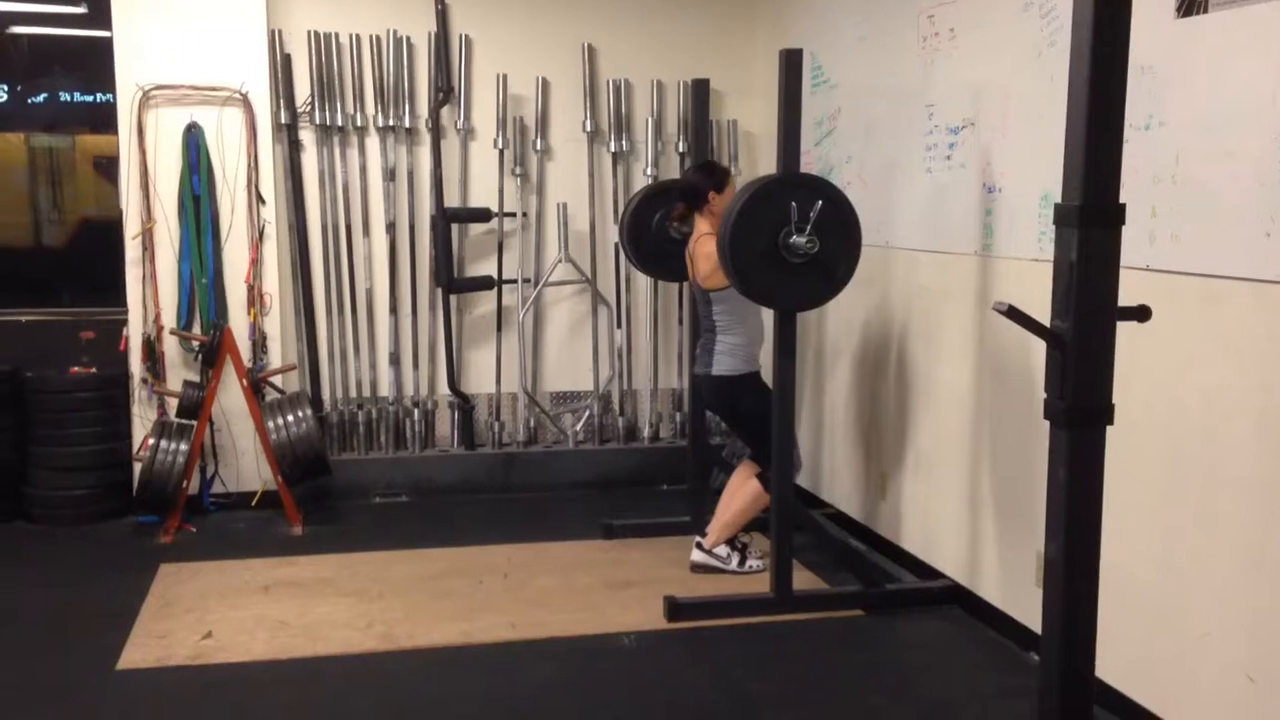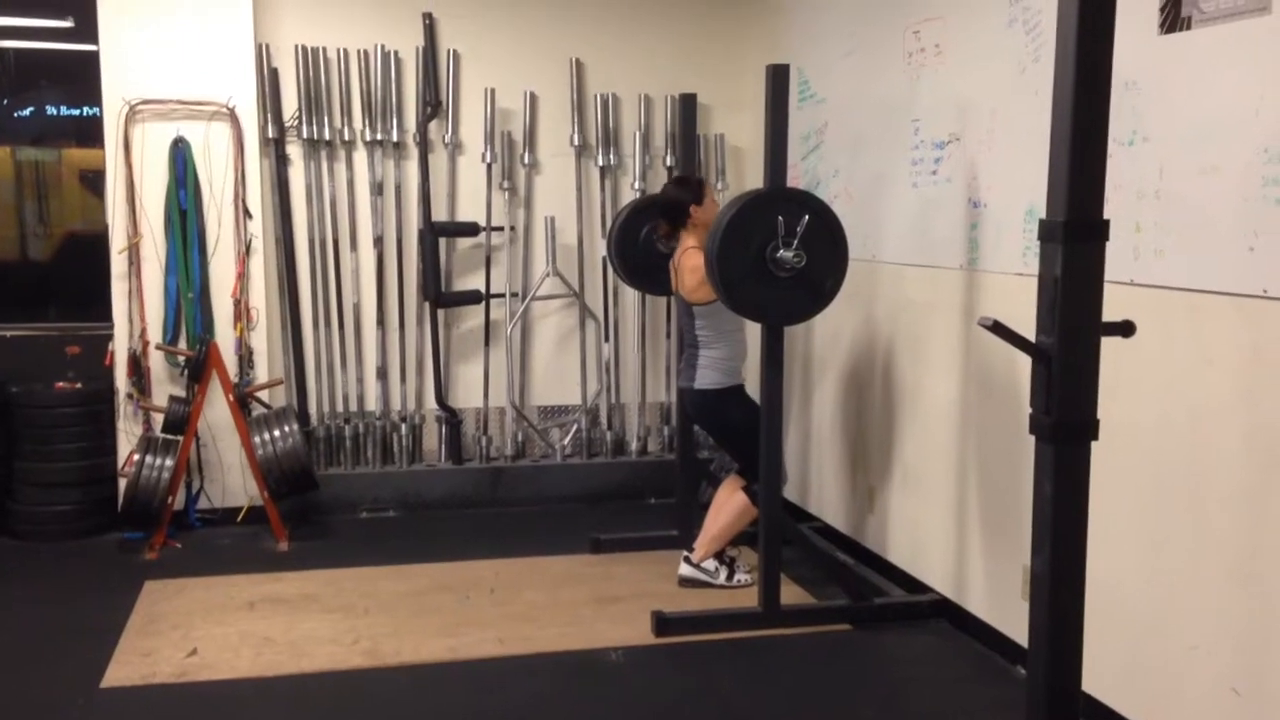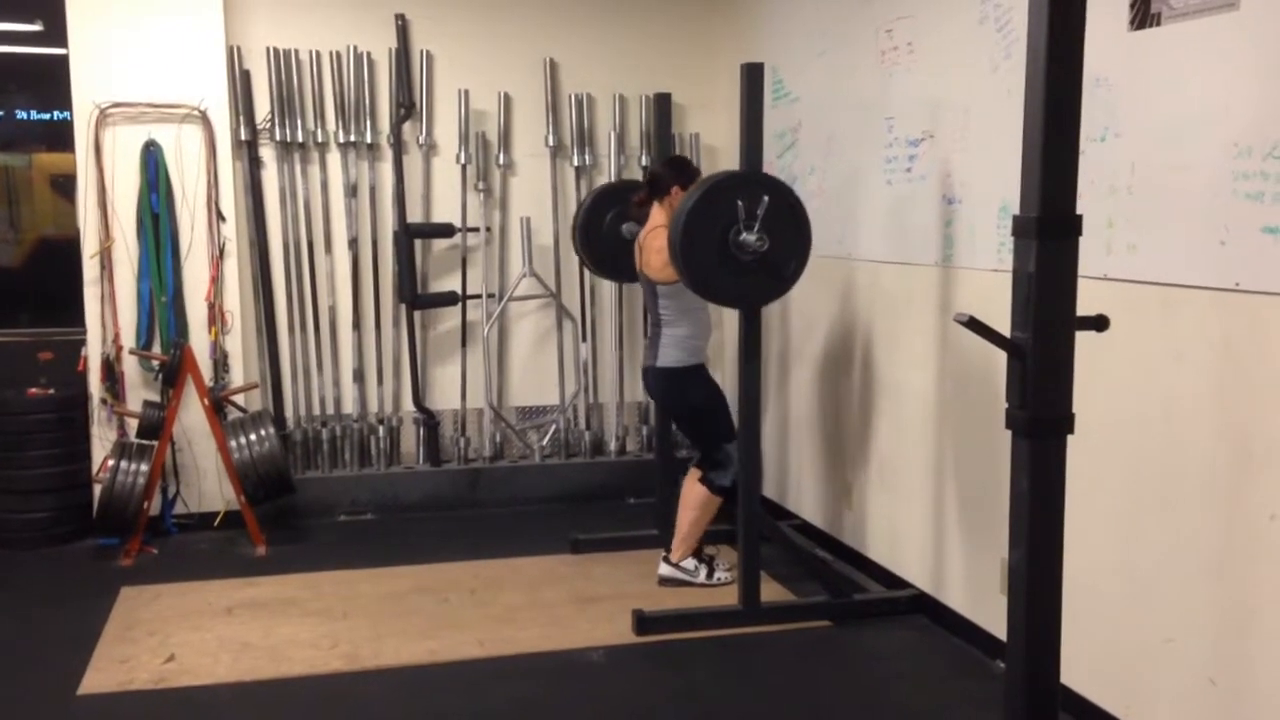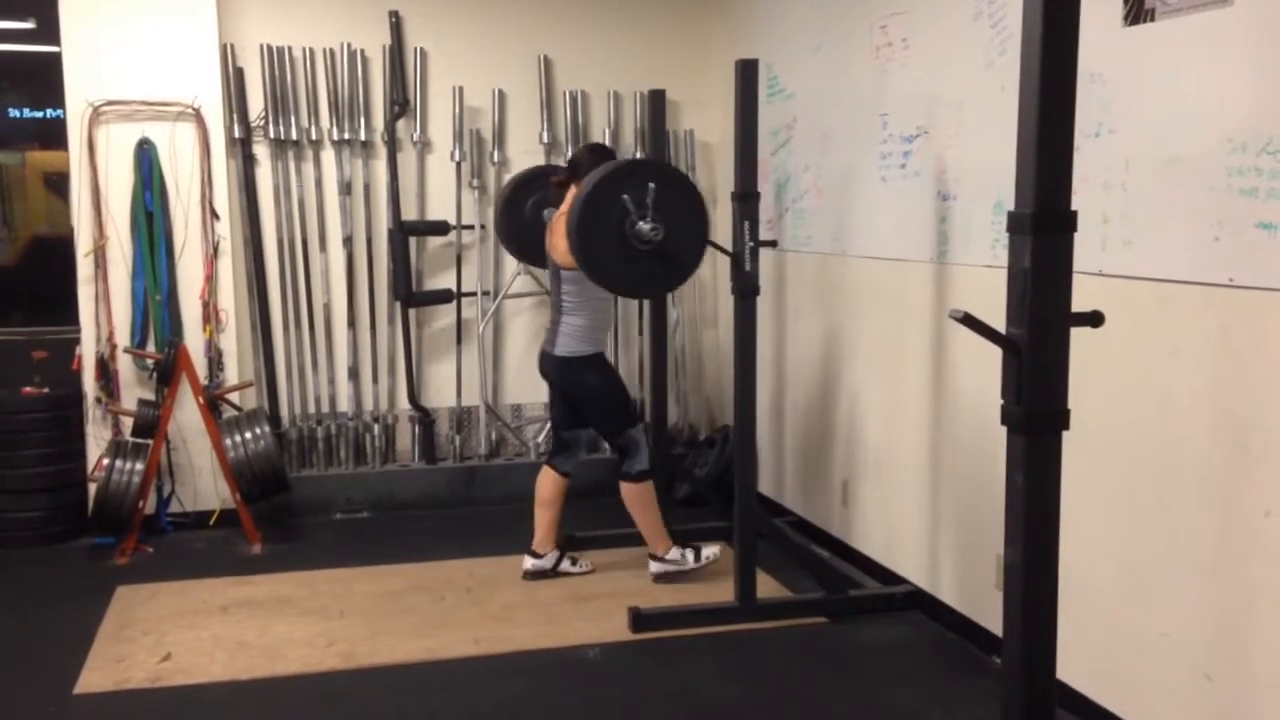
dt=0.7s
person 1, frame 1
left shoulder: (698, 244)
right shoulder: (712, 250)
left hip: (718, 370)
right hip: (730, 376)
left knee: (765, 453)
left ankle: (718, 533)
right ankle: (712, 546)
person 1, frame 2
left shoulder: (683, 257)
right shoulder: (698, 263)
left hip: (701, 384)
right hip: (715, 389)
left knee: (752, 467)
left ankle: (707, 548)
right ankle: (700, 560)
person 1, frame 3
left shoulder: (648, 237)
right shoulder: (665, 243)
left hip: (664, 366)
right hip: (679, 369)
left knee: (709, 456)
right knee: (722, 461)
left ankle: (684, 549)
right ankle: (679, 561)
person 1, frame 4
left shoulder: (560, 221)
left hip: (560, 355)
right hip: (580, 360)
left knee: (564, 452)
right knee: (633, 449)
left ankle: (542, 553)
right ankle: (664, 554)
